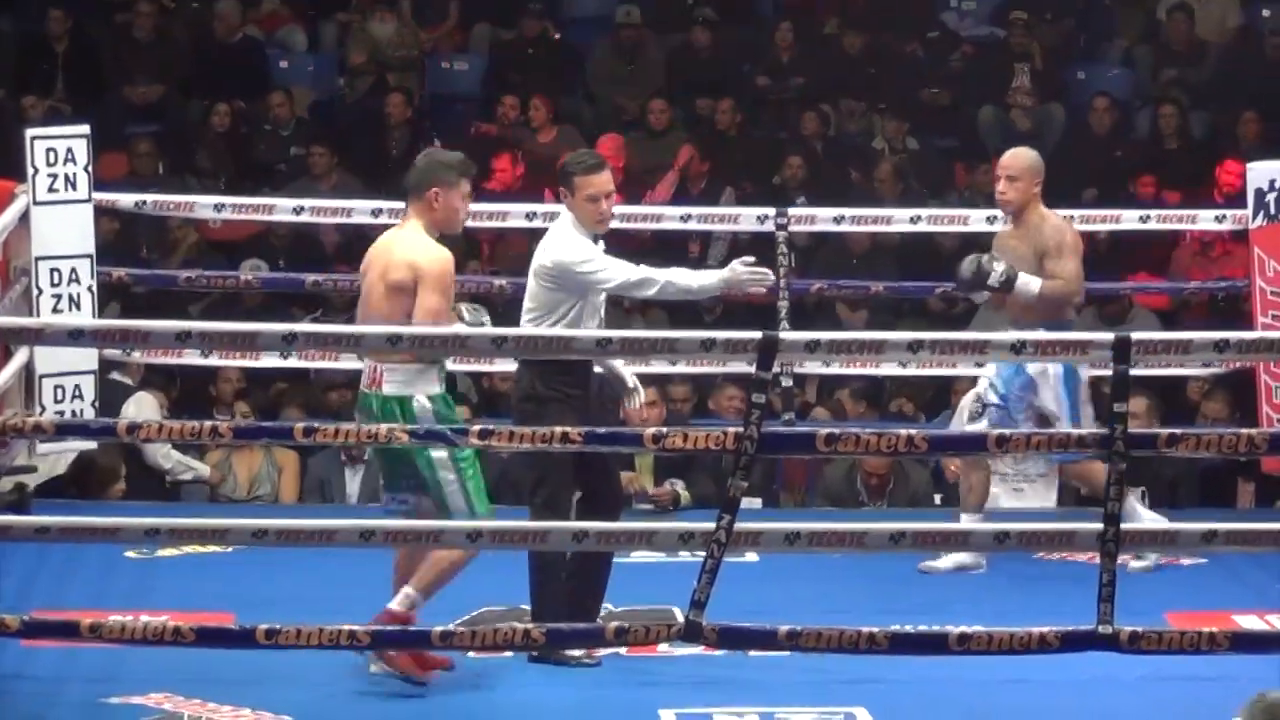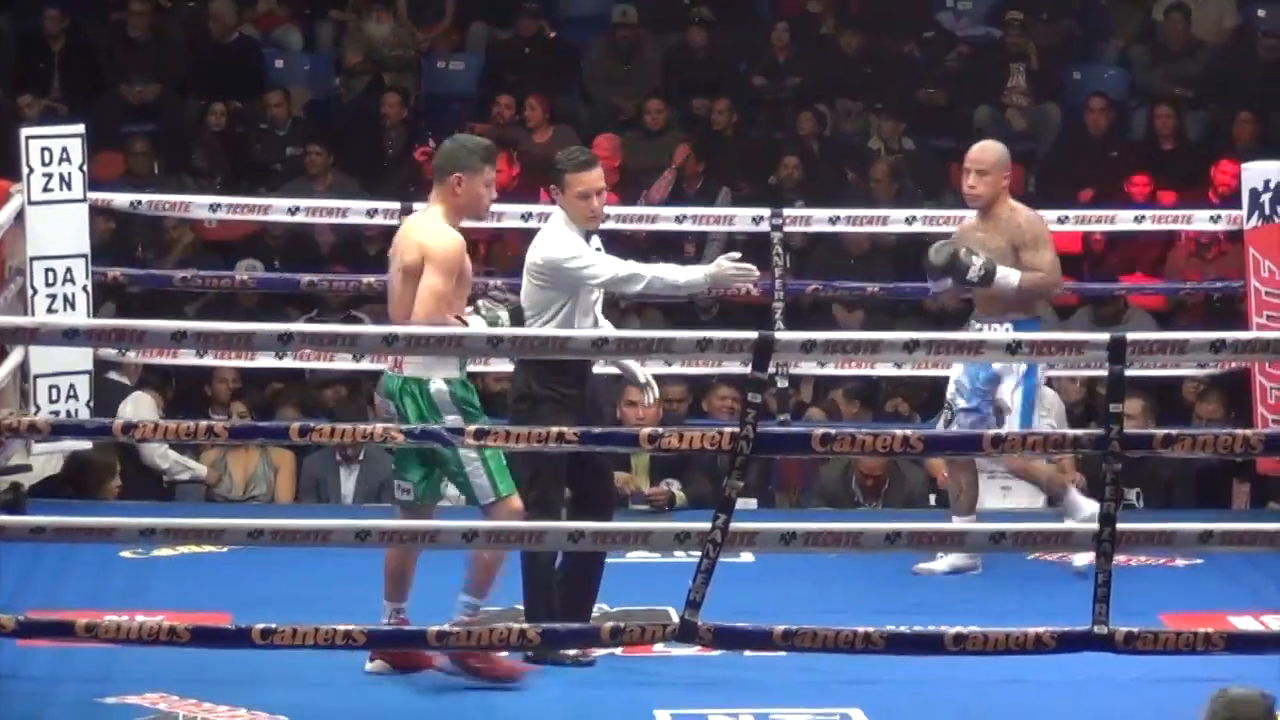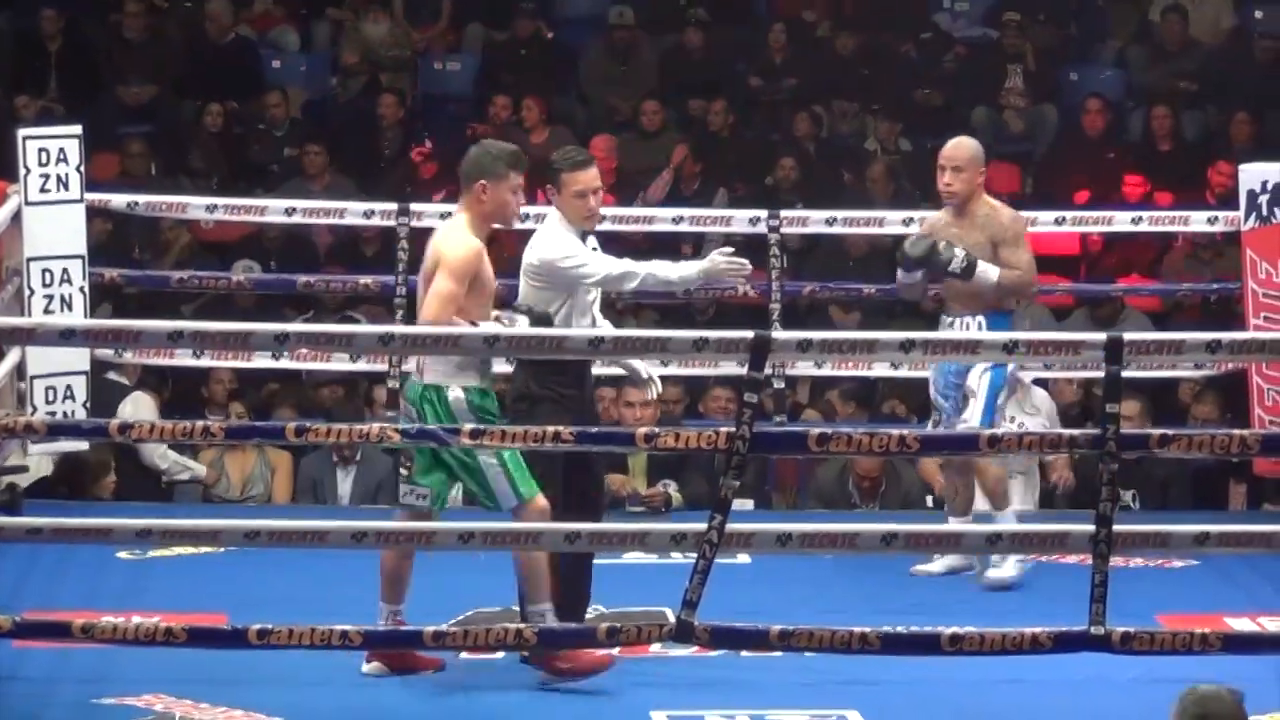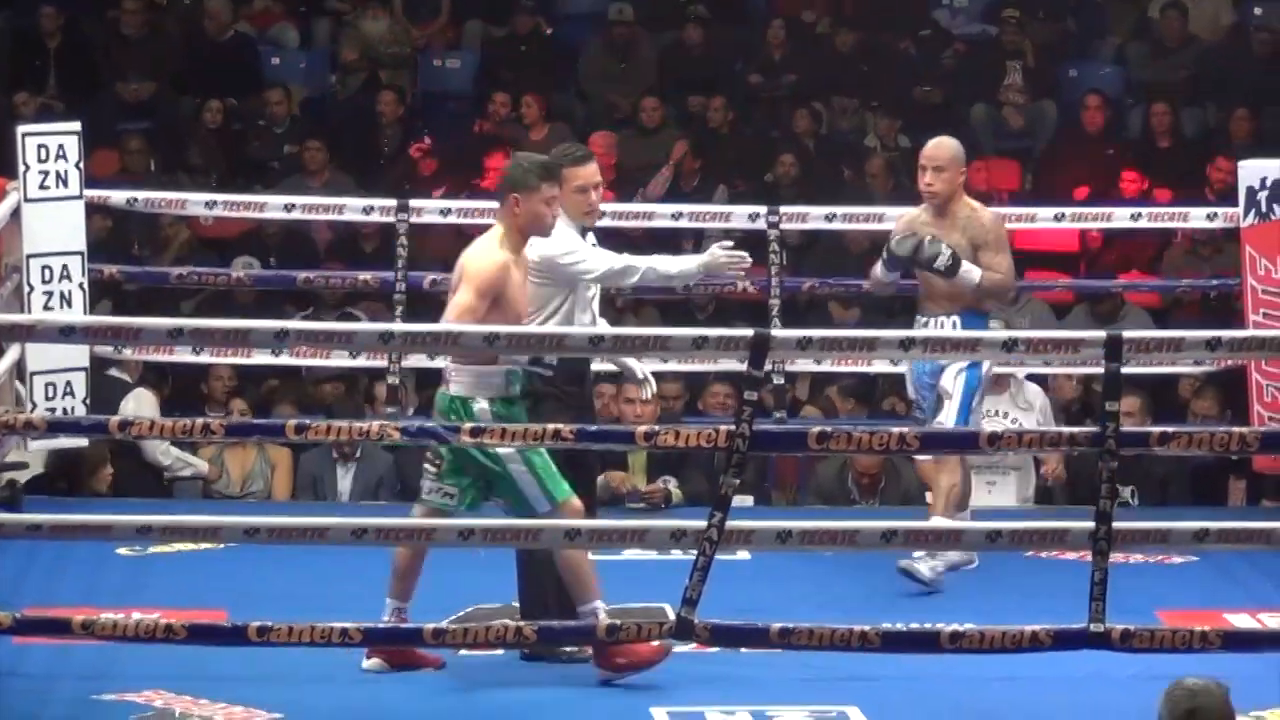
dt=0.1s
person 1, frame 1
left shoulder: (380, 246)
right shoulder: (433, 259)
left hip: (379, 393)
right hip: (415, 400)
left knee: (419, 521)
left ankle: (403, 644)
right ankle: (394, 619)
person 1, frame 2
left shoulder: (413, 229)
right shoulder: (446, 242)
right elbow: (424, 326)
left wrist: (466, 316)
right wrist: (478, 322)
left hip: (402, 382)
right hip: (434, 386)
left knee: (412, 516)
right knee: (506, 510)
left ankle: (392, 641)
right ankle: (470, 640)
person 1, frame 3
left shoulder: (454, 238)
right shoulder: (464, 248)
right elbow: (433, 327)
left wrist: (497, 324)
right wrist: (498, 333)
left hip: (434, 390)
right hip: (454, 395)
left knee: (415, 517)
right knee: (533, 512)
left ankle: (388, 645)
right ankle: (548, 646)
person 1, frame 4
left shoulder: (503, 253)
right shoulder: (493, 261)
left hip: (469, 401)
right hip: (482, 405)
left knee: (430, 518)
right knee: (568, 513)
left ankle: (389, 640)
right ankle: (607, 645)
person 2, frame 1
left shoulder: (587, 240)
right shoulder: (564, 251)
right elbow: (641, 281)
left wrist: (617, 366)
right wrist: (722, 280)
left hip: (576, 380)
right hip: (546, 386)
left knee: (604, 500)
right knee: (552, 509)
left ankle: (579, 619)
person 2, frame 2
left shoulder: (586, 239)
right shoulder: (557, 248)
right elbow: (630, 277)
left wrist: (628, 363)
right wrist: (708, 274)
left hip: (574, 380)
right hip: (542, 386)
left knee: (596, 500)
right knee: (545, 508)
left ankle: (572, 619)
person 2, frame 3
left shoulder: (586, 241)
right shoulder: (553, 247)
right elbow: (623, 273)
left wrist: (633, 363)
right wrist: (702, 271)
left hip: (574, 380)
right hip: (542, 387)
left knee: (584, 503)
right knee: (542, 507)
left ankle: (569, 619)
person 2, frame 4
left shoulder: (584, 238)
right shoulder: (553, 245)
right elbow: (623, 268)
left wrist: (626, 359)
right wrist: (701, 264)
left hip: (572, 374)
right hip: (543, 380)
left knee: (577, 500)
left ankle: (567, 618)
person 3, frame 1
left shoulder: (1054, 231)
right shoulder: (1005, 236)
left elbow: (1072, 291)
left wrist: (1011, 279)
right wrist: (980, 284)
left knee: (1073, 458)
left ankle: (1142, 520)
right ankle: (968, 547)
person 3, frame 2
left shoulder: (1025, 223)
right shoulder: (965, 229)
left elbow: (1050, 283)
right elbow: (954, 288)
left wrist: (988, 273)
right wrist: (941, 273)
right hip: (978, 340)
left knee: (1014, 455)
left ankle: (1085, 513)
right ankle: (963, 548)
person 3, frame 3
left shoulder: (1002, 220)
right shoulder: (936, 225)
left elbow: (1027, 283)
right elbow: (908, 287)
left wrist: (971, 266)
right wrist: (910, 265)
left hip: (991, 335)
right hip: (950, 335)
person 3, frame 4
left shoulder: (982, 222)
right shoulder: (911, 222)
left elbow: (1005, 287)
right elbow: (877, 283)
left wrist: (955, 266)
right wrist: (891, 262)
left hip: (965, 336)
right hip: (925, 335)
left ankle: (934, 554)
right ankle: (960, 543)
